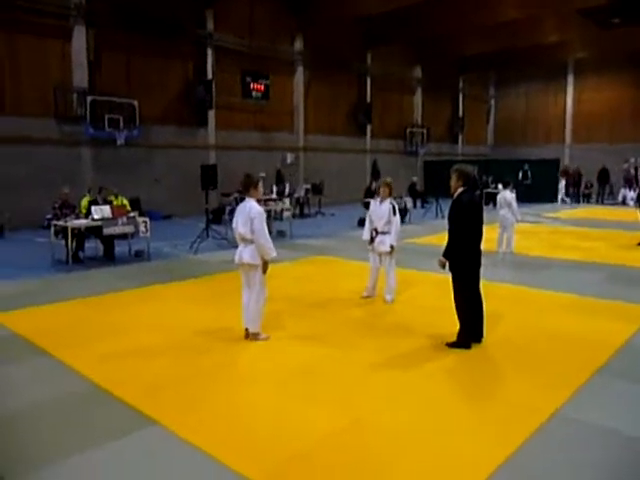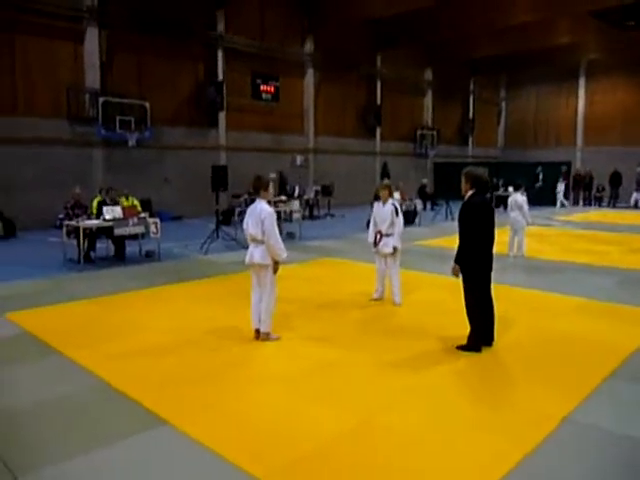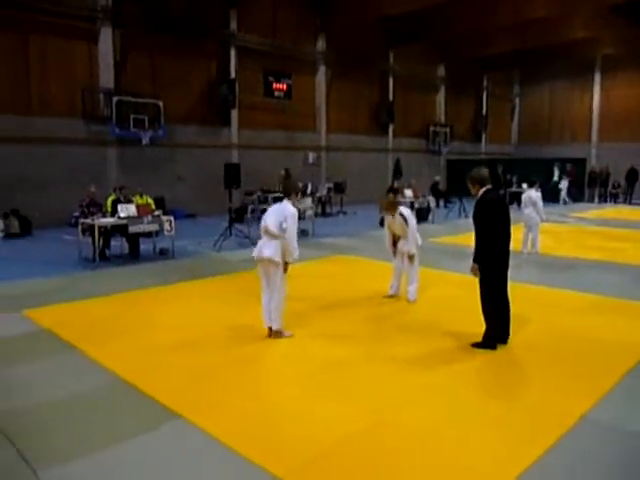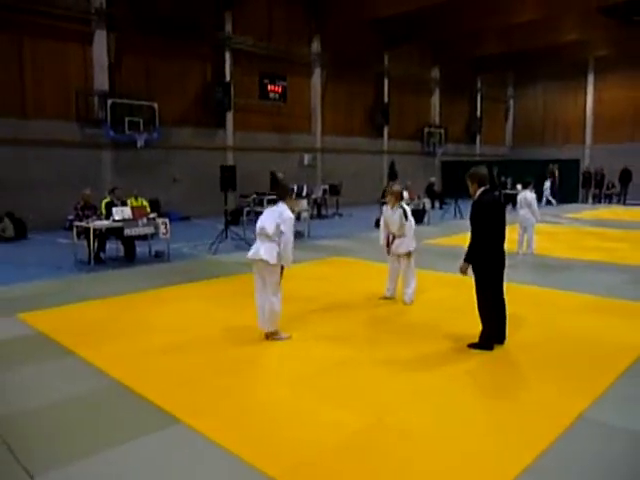
dt=0.4s
person 1, frame 1
left shoulder: (460, 201)
right shoulder: (474, 198)
left elbow: (456, 233)
left wrist: (446, 255)
left hip: (462, 257)
right hip: (473, 254)
left knee: (463, 297)
right knee: (474, 294)
left ankle: (465, 338)
right ankle: (476, 334)
person 1, frame 2
left shoulder: (470, 204)
right shoulder: (485, 202)
left elbow: (466, 237)
left wrist: (458, 261)
left hip: (472, 260)
right hip: (485, 257)
left knee: (473, 300)
right knee: (484, 297)
left ankle: (475, 342)
right ankle: (487, 337)
person 1, frame 3
left shoulder: (483, 202)
right shoulder: (498, 197)
left elbow: (482, 235)
left wrist: (476, 261)
left hip: (489, 258)
right hip: (502, 254)
left knee: (489, 298)
right knee: (500, 294)
left ankle: (491, 339)
right ankle: (502, 335)
person 1, frame 4
left shoulder: (480, 203)
right shoulder: (495, 199)
left elbow: (477, 236)
left wrist: (467, 260)
left hip: (485, 259)
right hip: (497, 256)
left knee: (485, 299)
right knee: (496, 295)
left ankle: (487, 339)
right ankle: (498, 335)
person 2, frame 1
left shoulder: (240, 208)
right shoulder: (257, 210)
right elbow: (261, 237)
right wrist: (267, 257)
left hip: (243, 253)
right hip: (255, 254)
left knee: (248, 292)
right knee: (258, 293)
left ankle: (248, 329)
right ankle: (254, 331)
person 2, frame 2
left shoulder: (251, 209)
right shoulder: (267, 211)
right elbow: (272, 238)
right wrist: (278, 258)
left hip: (253, 253)
right hip: (265, 255)
left knee: (257, 292)
right knee: (268, 293)
left ankle: (257, 329)
right ankle: (265, 331)
person 2, frame 3
left shoulder: (274, 208)
right shoulder: (291, 211)
right elbow: (289, 238)
right wrist: (288, 260)
left hip: (262, 249)
right hip: (274, 251)
left knee: (268, 290)
right knee: (278, 291)
left ankle: (271, 327)
right ankle: (277, 329)
person 2, frame 4
left shoulder: (269, 211)
right shoulder: (288, 215)
right elbow: (286, 242)
right wrist: (284, 264)
left hip: (257, 251)
right hip: (270, 253)
left knee: (261, 292)
right knee: (273, 294)
left ankle: (267, 328)
right ankle: (273, 331)
person 3, frame 1
left shoulder: (391, 205)
right shoulder: (374, 203)
left elbow: (396, 225)
right elbow: (369, 220)
left wrist: (392, 243)
right wrist: (368, 237)
left hip: (386, 239)
right hip: (375, 238)
left knee: (389, 268)
right knee: (373, 266)
left ankle: (389, 295)
right ankle: (370, 291)
person 3, frame 2
left shoulder: (394, 206)
right shoulder: (376, 205)
left elbow: (399, 226)
right elbow: (373, 223)
left wrist: (395, 244)
right wrist: (373, 239)
left hip: (390, 241)
right hip: (380, 240)
left knee: (393, 270)
right knee: (380, 268)
left ankle: (396, 297)
right ankle: (379, 294)
person 3, frame 3
left shoulder: (404, 214)
right shoulder: (388, 215)
left elbow: (411, 233)
right elbow: (389, 231)
left wrist: (411, 251)
right wrist: (391, 247)
left hip: (410, 242)
right hip: (398, 242)
left knee: (411, 268)
right knee: (397, 266)
left ankle: (411, 294)
right ankle: (394, 291)
person 3, frame 4
left shoulder: (404, 210)
right shoulder: (385, 208)
left elbow: (410, 229)
right elbow: (383, 226)
left wrist: (409, 248)
right wrist: (384, 242)
left hip: (404, 242)
right hip: (393, 242)
left knee: (407, 270)
right knee: (393, 269)
left ankle: (408, 296)
right ankle: (390, 293)
